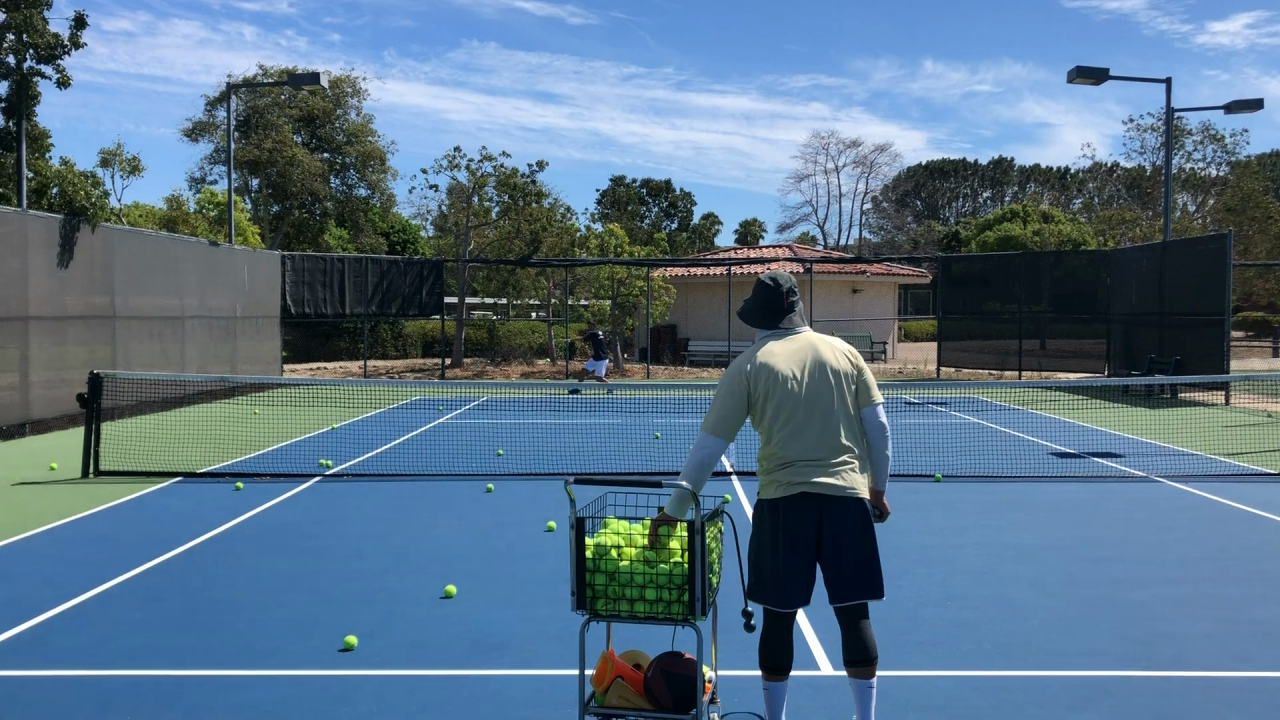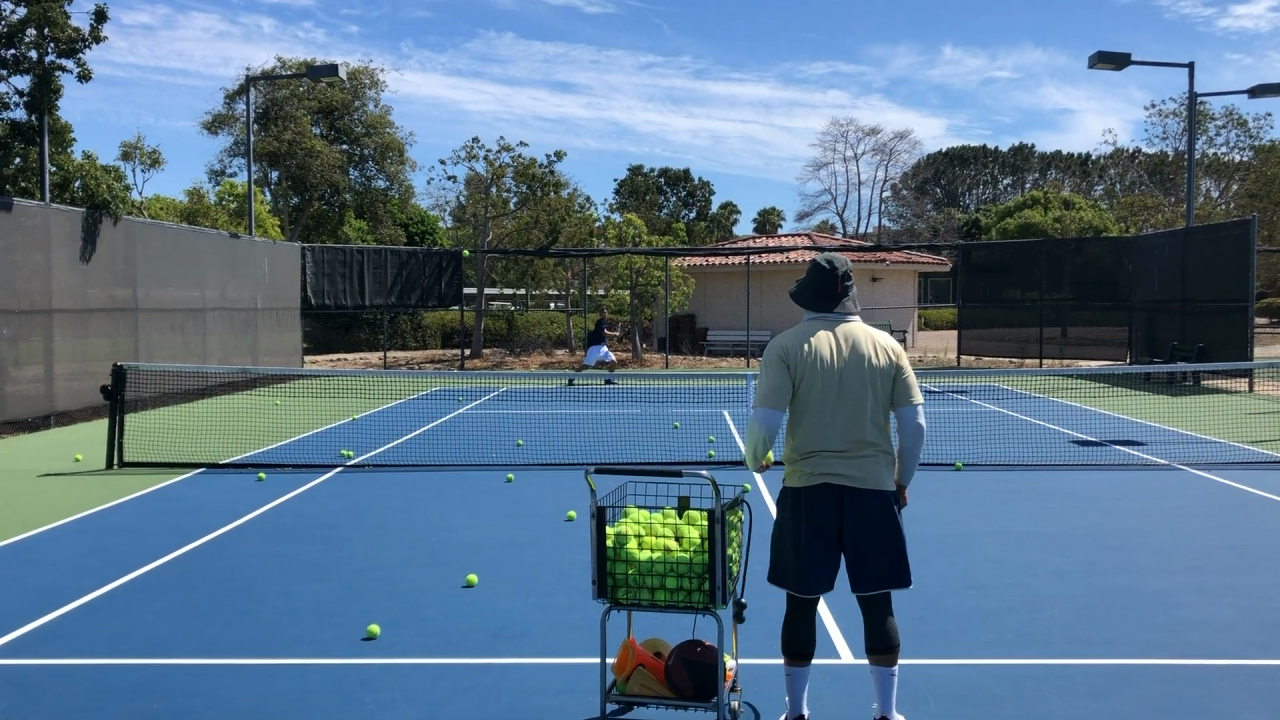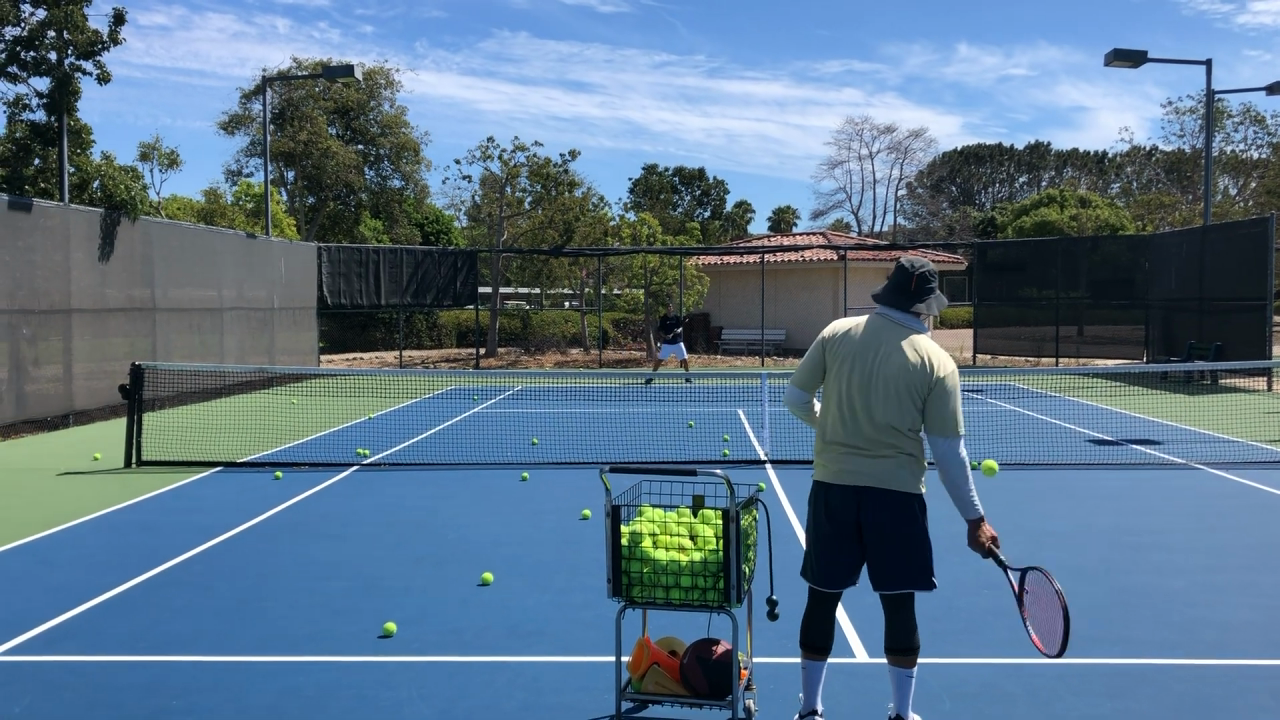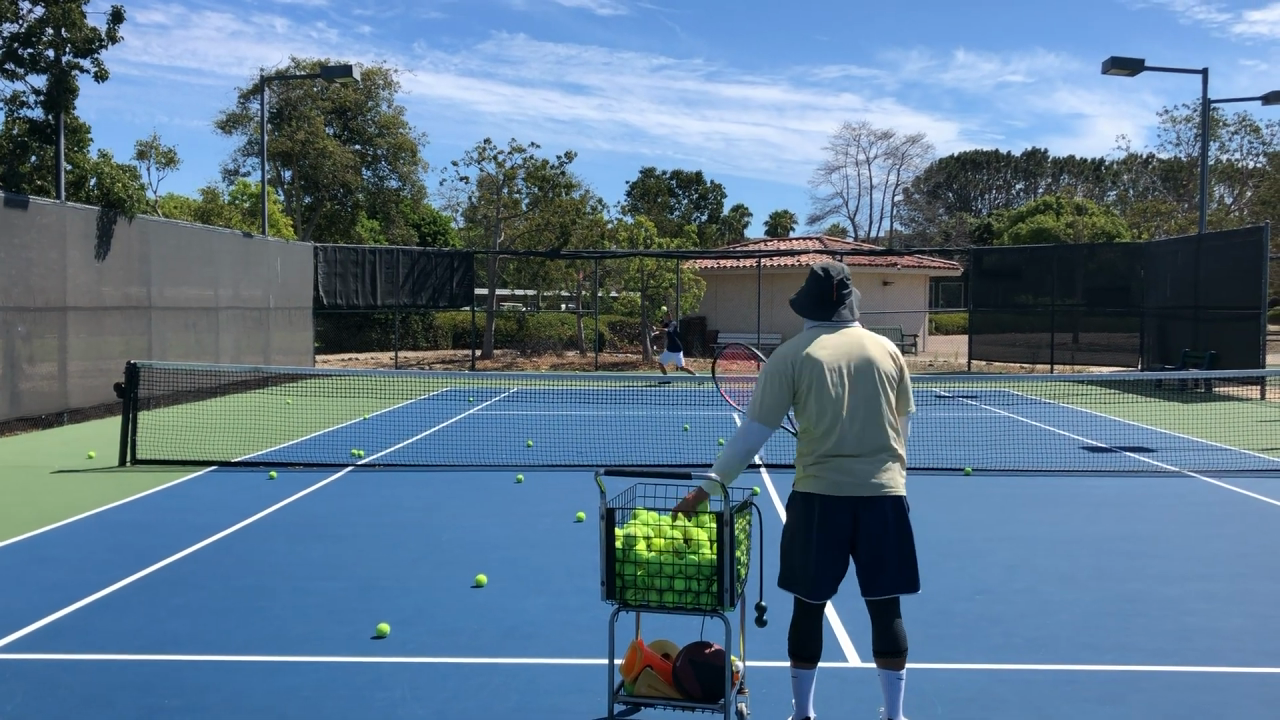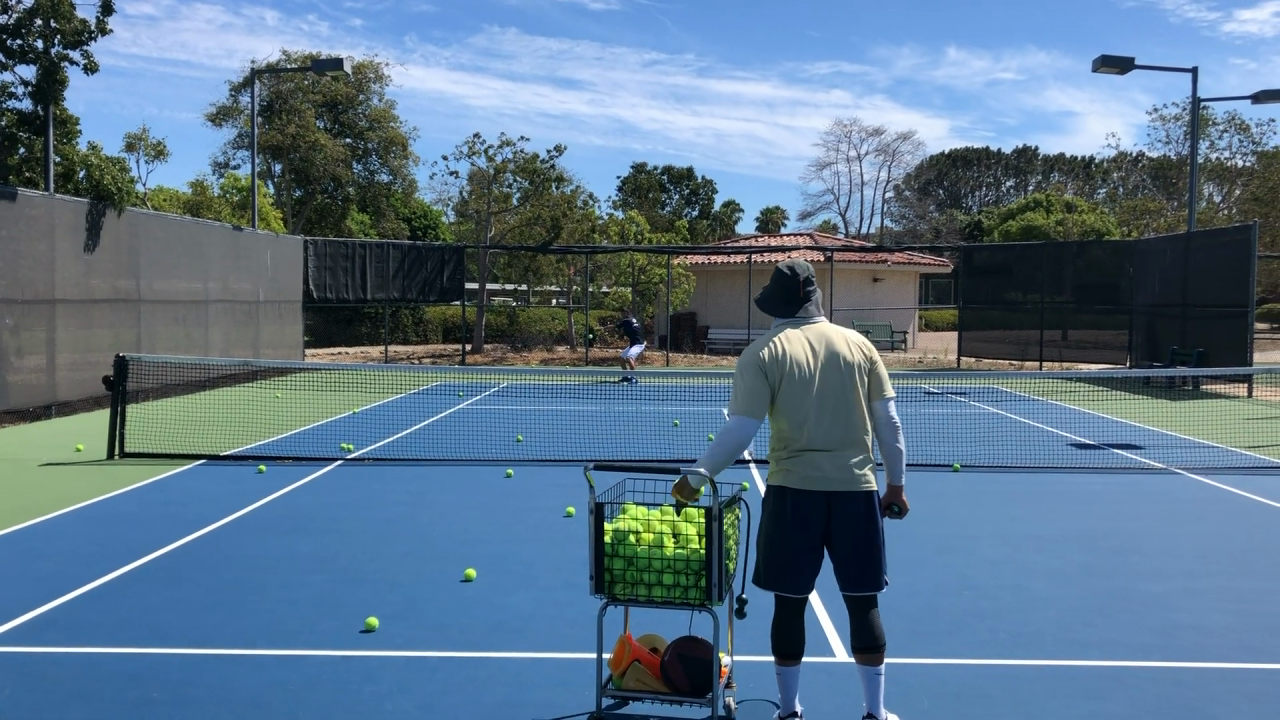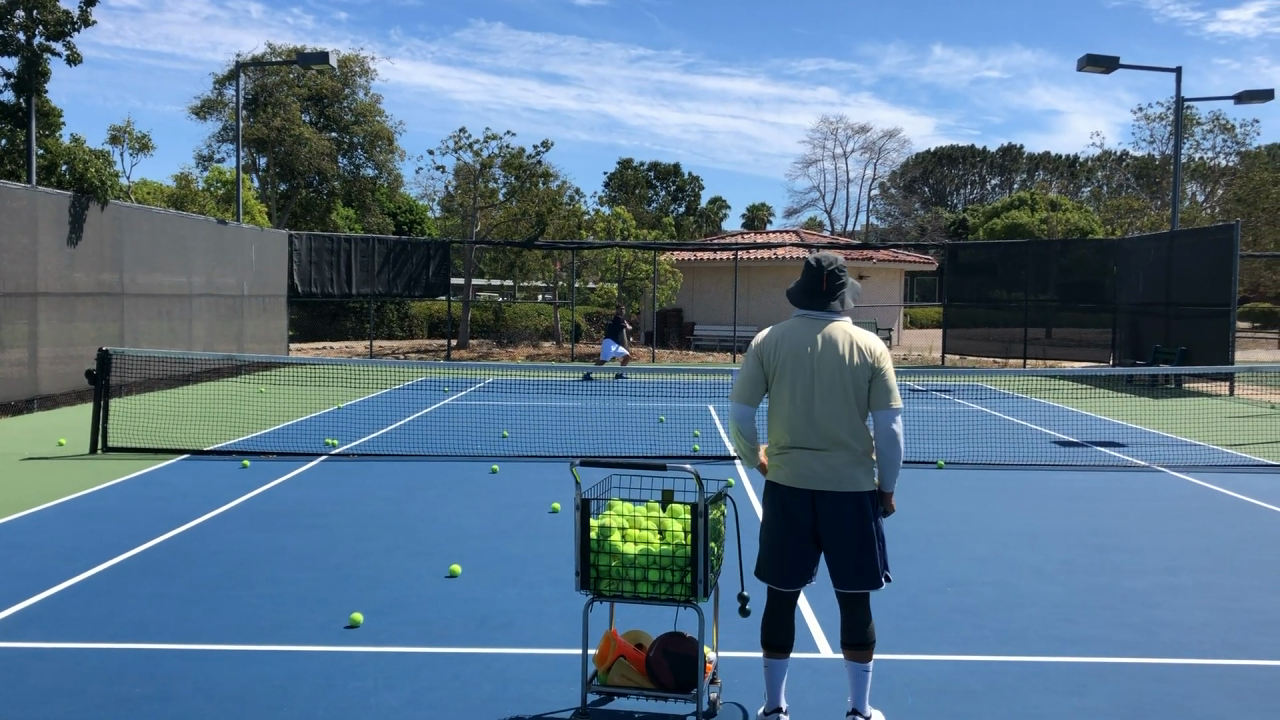
dt=0.7s
person 1, frame 1
left shoulder: (748, 366)
right shoulder: (844, 351)
left elbow: (707, 448)
right elbow: (877, 426)
left wrist: (672, 510)
right wrist: (878, 488)
left hip: (784, 502)
right hip: (848, 499)
left knee: (778, 616)
right knee: (854, 614)
person 1, frame 2
left shoulder: (787, 345)
right shoulder: (886, 345)
left elbow: (764, 423)
right elbow: (914, 425)
left wrist: (755, 459)
right wrist: (901, 482)
left hip: (808, 490)
right hip: (873, 490)
left knee: (801, 604)
right knee: (877, 604)
person 1, frame 3
left shoulder: (839, 332)
right shoulder: (936, 360)
left elbow: (795, 397)
right elbow: (949, 451)
right wrist: (975, 517)
left hip: (833, 485)
right hip: (895, 492)
left knee: (822, 597)
right knee: (898, 605)
person 1, frame 4
left shoulder: (790, 355)
right shoulder: (885, 349)
left elbow: (751, 435)
right elbow: (901, 426)
left wrist: (706, 487)
left hip: (820, 496)
right hip: (885, 496)
left knee: (809, 608)
right knee: (886, 610)
person 1, frame 5
left shoulder: (762, 352)
right shoulder: (857, 343)
left elbow: (740, 431)
right elbow: (889, 422)
left wrist: (696, 479)
right wrist: (895, 484)
left hip: (793, 491)
right hip: (856, 491)
left knee: (789, 604)
right knee: (863, 604)
person 1, frame 6
left shoulder: (769, 340)
right shoulder: (869, 345)
left elbow: (738, 416)
right elbow: (890, 428)
left wrist: (755, 458)
right wrist: (887, 487)
left hip: (788, 487)
right hip: (852, 490)
left knee: (781, 597)
right knee: (855, 601)
